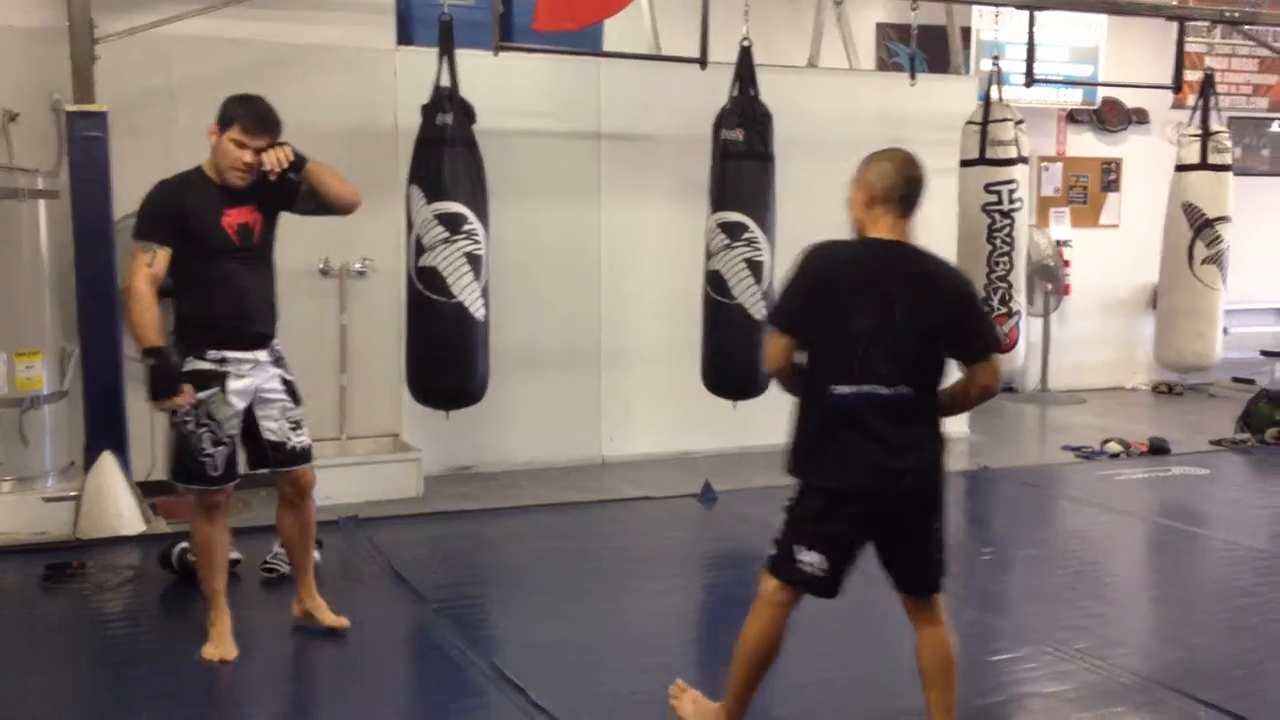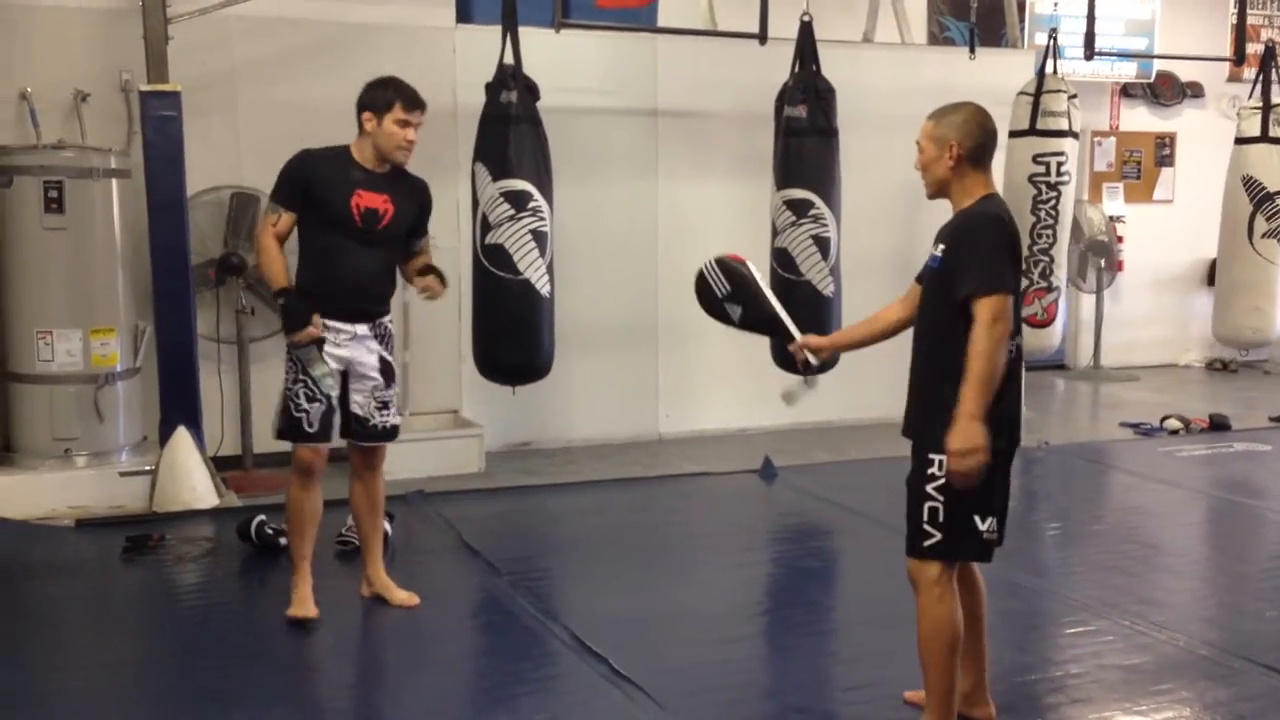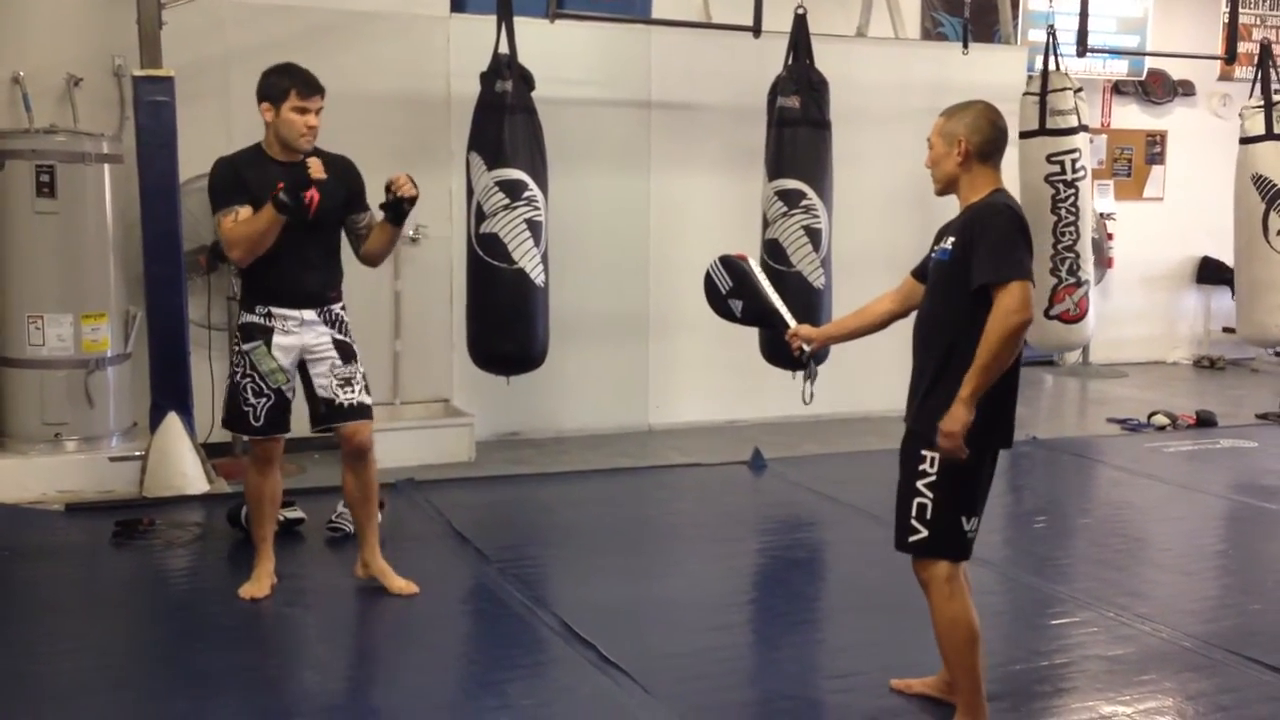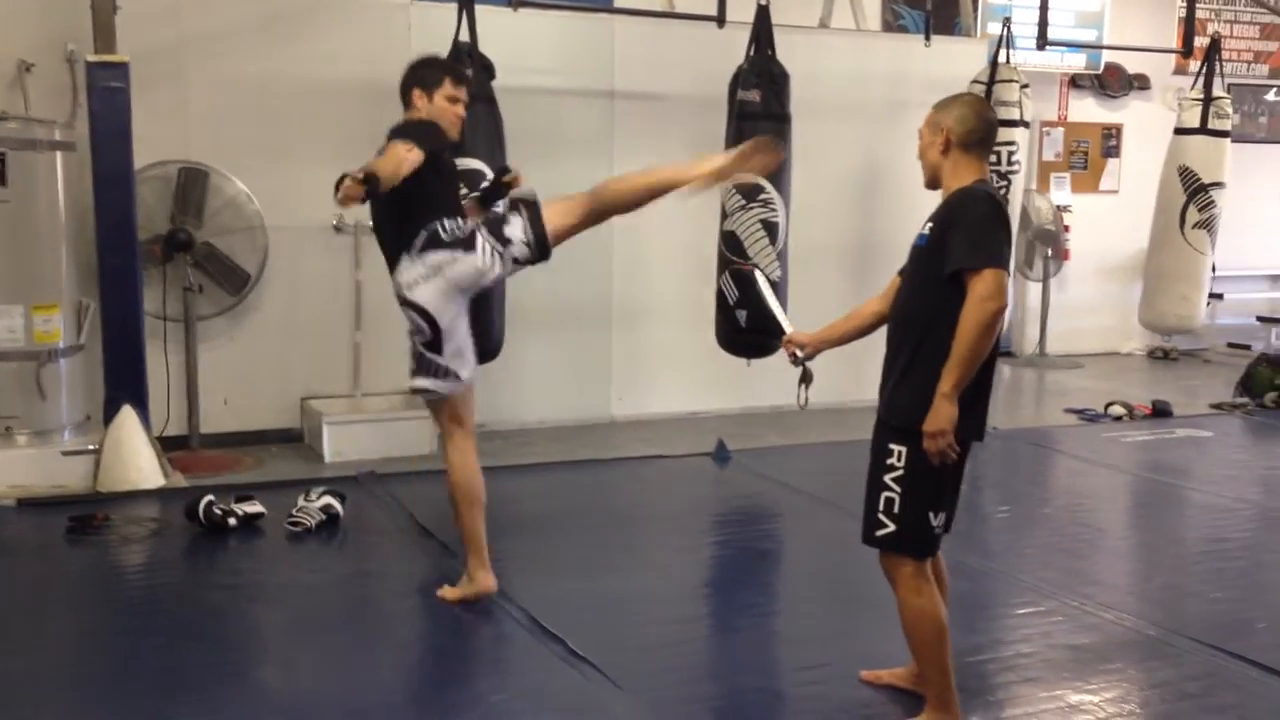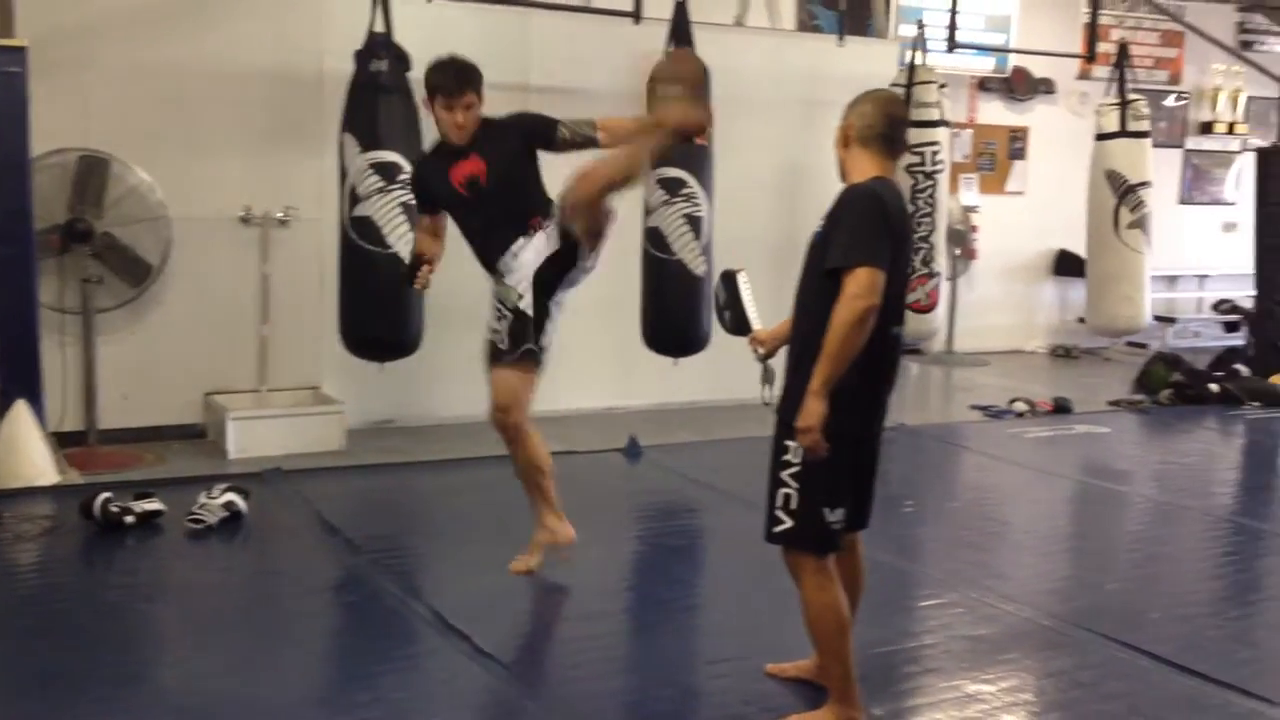
dt=1s
person 1, frame 1
left shoulder: (822, 265)
right shoulder: (947, 283)
left elbow: (777, 361)
right elbow: (985, 381)
left hip: (834, 470)
right hip: (913, 474)
left knee: (776, 594)
right knee: (925, 607)
person 1, frame 2
left shoulder: (983, 226)
right shoulder: (967, 226)
left elbow: (993, 323)
right elbow: (912, 309)
left wrist: (970, 418)
right wrist: (832, 343)
left hip: (962, 434)
right hip: (942, 427)
left knee: (929, 569)
right knee: (954, 562)
person 1, frame 3
left shoulder: (996, 218)
right shoulder: (960, 226)
left elbow: (1015, 312)
right elbow: (899, 301)
left wrist: (965, 401)
right wrist: (821, 334)
left hip: (958, 424)
right hip: (935, 419)
left knee: (936, 563)
right knee: (940, 557)
person 1, frame 4
left shoulder: (975, 205)
right shoulder: (952, 211)
left elbow: (989, 298)
right elbow: (891, 300)
left wrist: (948, 397)
right wrist: (817, 340)
left hip: (930, 416)
right hip: (913, 410)
left knee: (903, 557)
right knee: (919, 549)
right ankle: (924, 670)
person 1, frame 5
left shoulder: (861, 201)
right shoulder: (885, 201)
left elbow: (861, 300)
left wrist: (817, 393)
right wrist: (777, 336)
left hip: (828, 409)
right hip: (856, 408)
left knee: (807, 552)
right knee: (839, 539)
right ankle: (828, 662)
person 2, frame 1
left shoulder: (268, 189)
right shoulder: (173, 196)
left elbow: (348, 200)
right elbow: (143, 283)
left wrist: (299, 162)
right wrist: (158, 360)
left hip: (266, 359)
right hip: (207, 365)
left knee: (299, 480)
right knee: (213, 497)
left ankle: (307, 596)
right ankle: (219, 620)
person 2, frame 2
left shoulder: (413, 191)
right shoulder: (311, 168)
left elbow: (416, 257)
right elbow: (269, 238)
left wrist: (430, 274)
right wrist: (291, 299)
left hip: (374, 334)
right hip: (319, 332)
left knee: (370, 457)
right knee: (308, 459)
left ankle: (375, 574)
right ankle: (302, 584)
person 2, frame 3
left shoulder: (341, 171)
right shoulder: (234, 171)
left elbow: (369, 252)
right elbow: (239, 251)
left wrist: (396, 215)
right wrist: (287, 194)
left hip: (326, 319)
right hip: (266, 324)
left knee: (358, 439)
right knee: (264, 449)
left ankle: (371, 556)
right ankle: (264, 563)
person 2, frame 4
right shoulder: (416, 134)
right elbow: (395, 163)
left wrist: (491, 192)
right wrist: (364, 179)
left hip: (417, 283)
right hip: (455, 246)
left knee: (456, 429)
right knee: (591, 201)
left ankle: (477, 572)
right ankle: (707, 168)
person 2, frame 5
left shoulder: (515, 130)
right shoulder: (427, 169)
left elbow: (601, 133)
right elbow: (429, 229)
left wrist: (661, 123)
right wrist: (427, 258)
left hip: (558, 245)
right hip: (517, 281)
left knee: (592, 181)
right knee: (506, 412)
right ankle: (551, 522)
